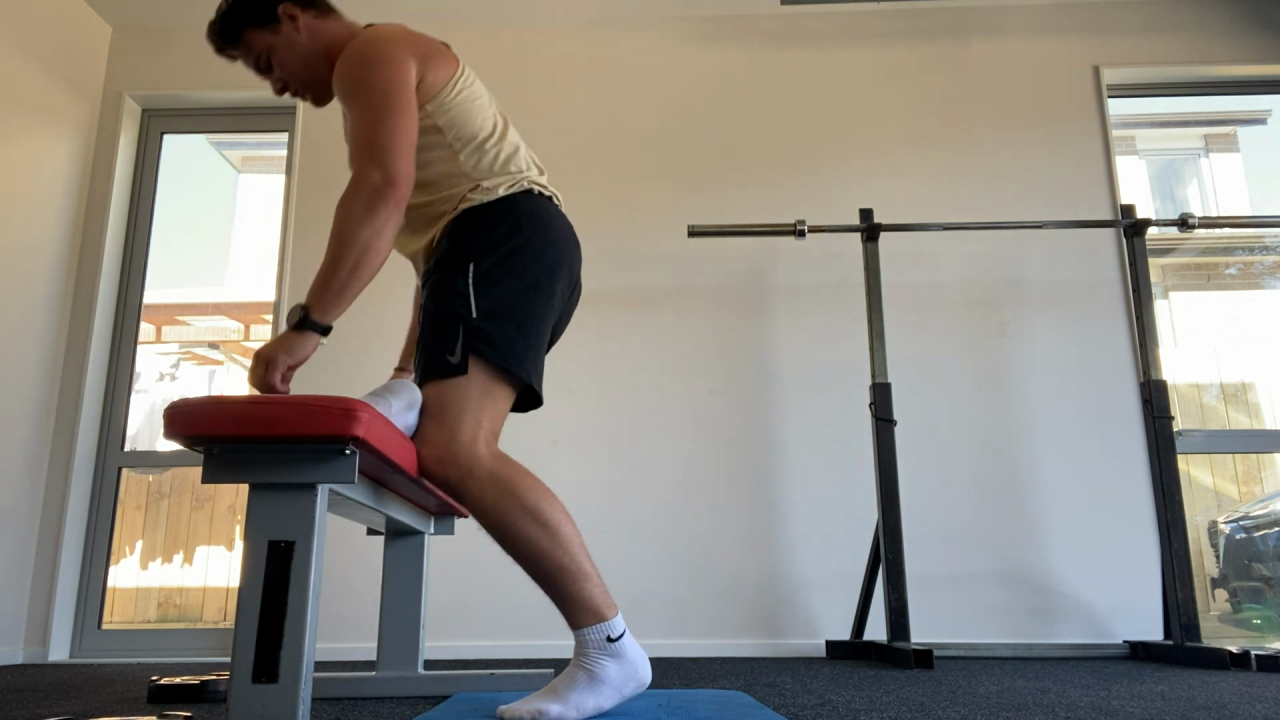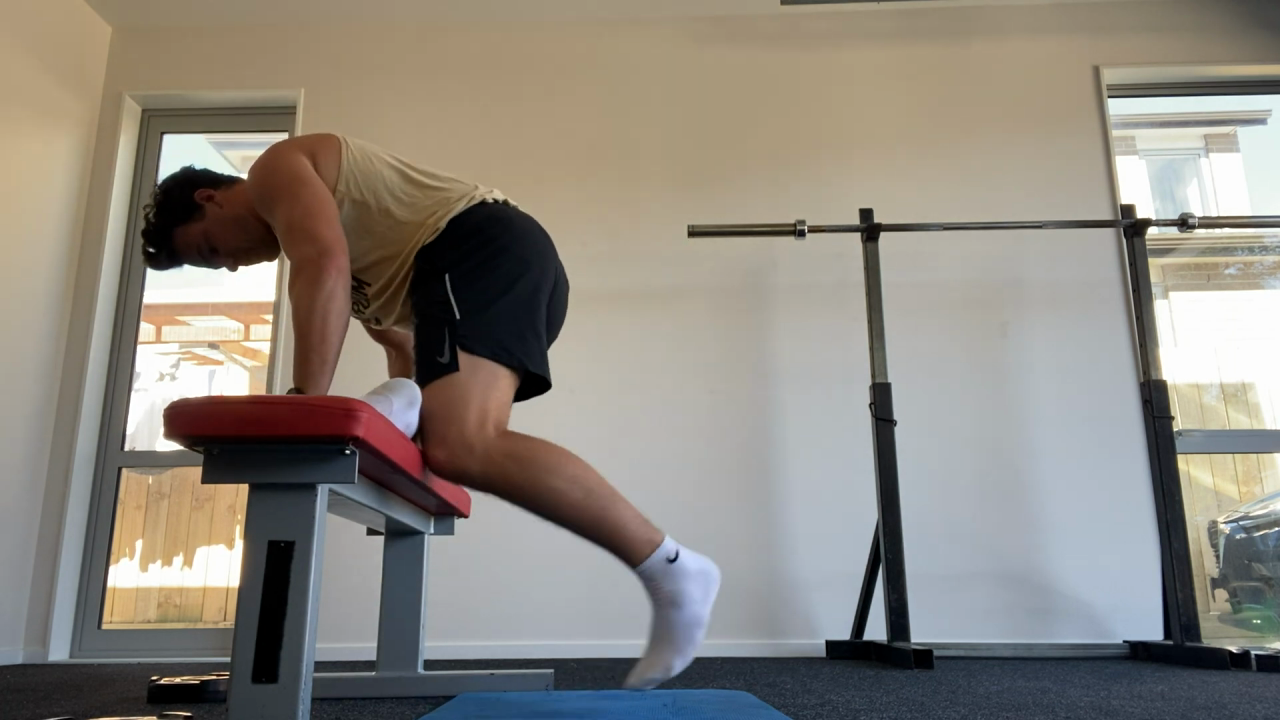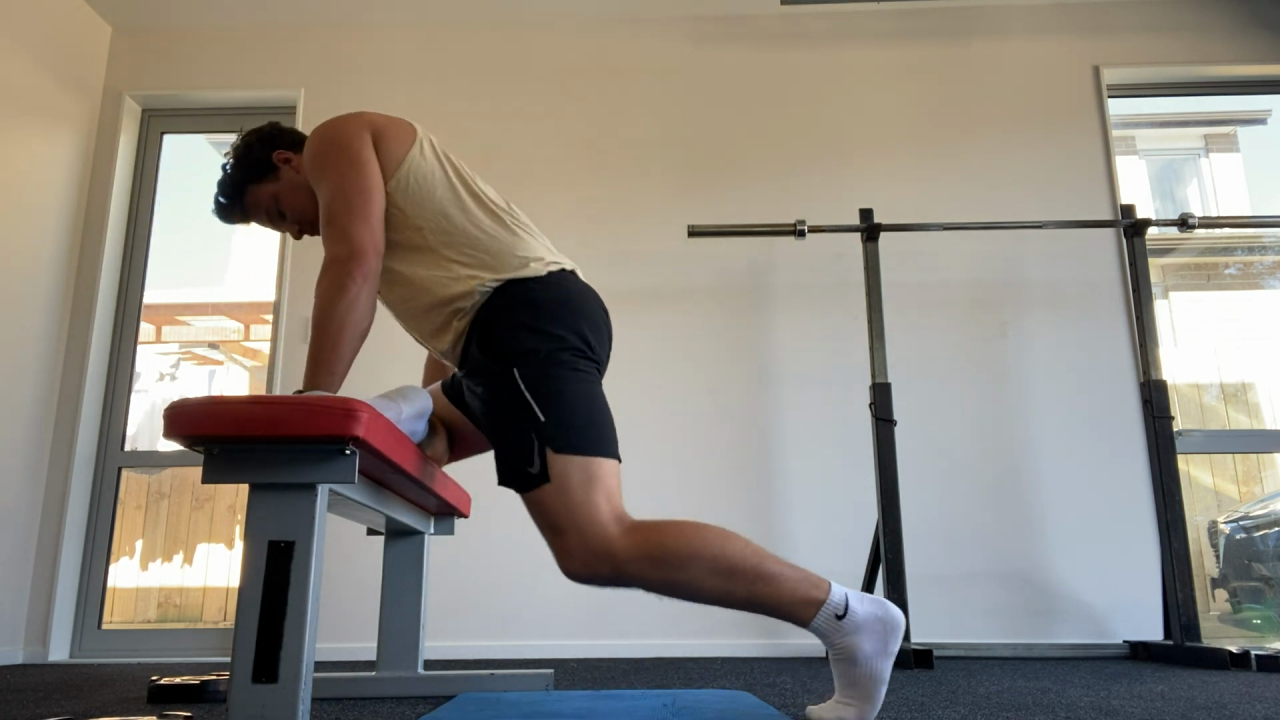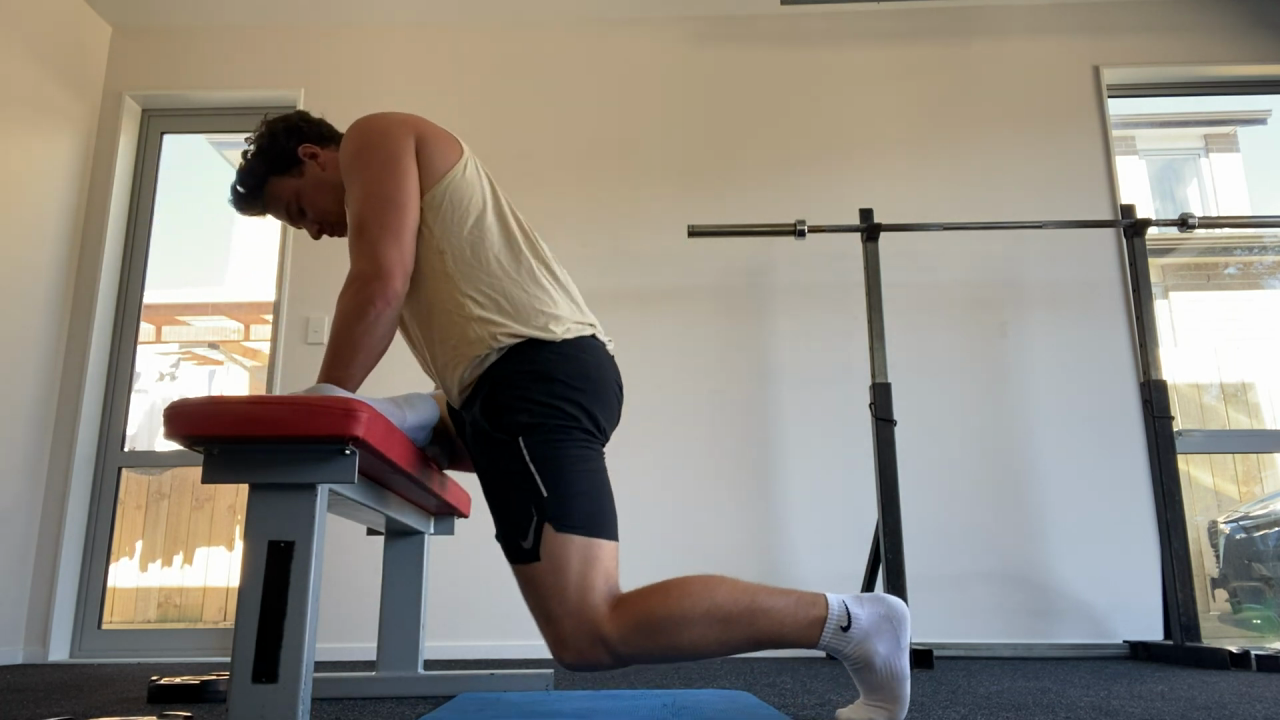
dt=0.5s
person 1, frame 1
right shoulder: (373, 84)
left elbow: (384, 186)
right elbow: (419, 239)
left wrist: (304, 327)
right wrist: (412, 368)
left hip: (503, 236)
right hip: (519, 248)
left knee: (454, 453)
left ankle: (610, 650)
person 1, frame 2
left shoulder: (278, 170)
left elbow: (323, 265)
right elbow: (403, 342)
left wrist: (308, 406)
left hip: (483, 251)
right hip: (518, 265)
left knee: (463, 446)
left ankle: (671, 571)
person 1, frame 3
left shoulder: (335, 141)
right shoulder: (380, 176)
left elbow: (353, 267)
right elbow: (449, 316)
left wrist: (314, 405)
left hip: (527, 318)
right hip: (516, 327)
left knee: (594, 547)
right knee: (418, 437)
left ankle: (847, 616)
person 1, frame 4
left shoulder: (376, 138)
right shoulder: (415, 187)
left elbow: (379, 285)
left wrist: (323, 403)
left hip: (537, 377)
right hip: (527, 378)
left knee: (589, 635)
left ankle: (851, 623)
